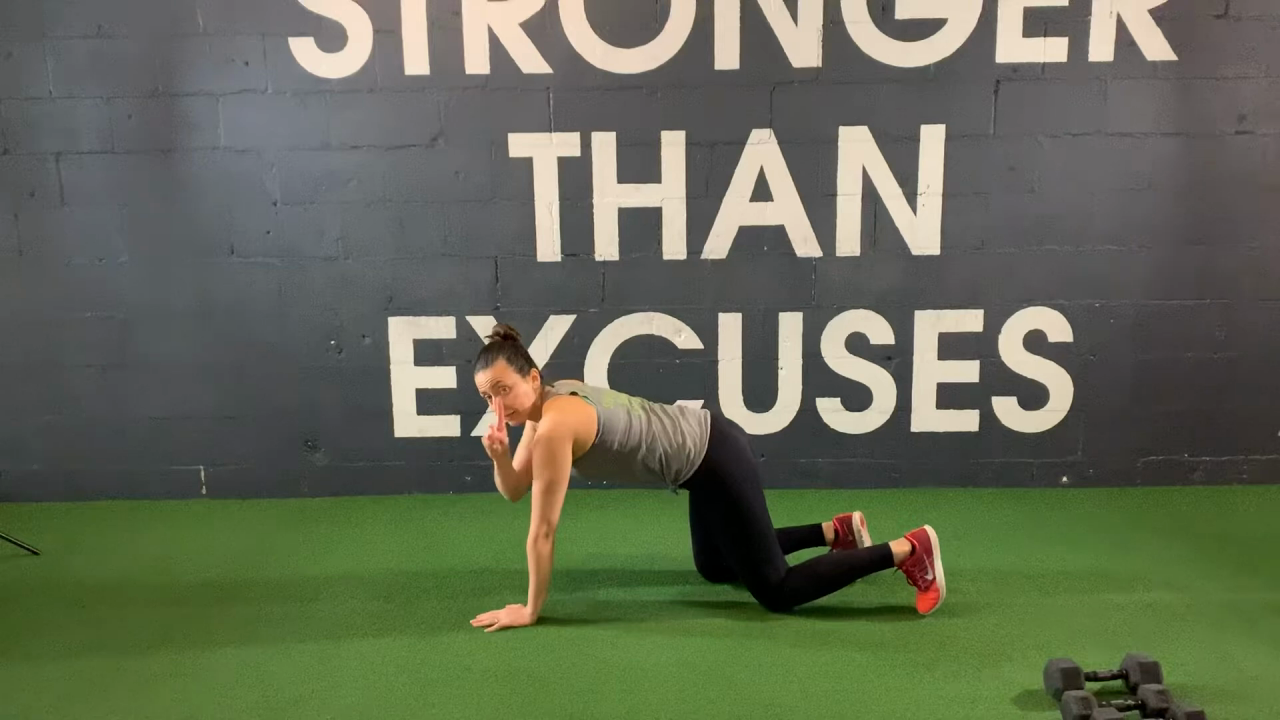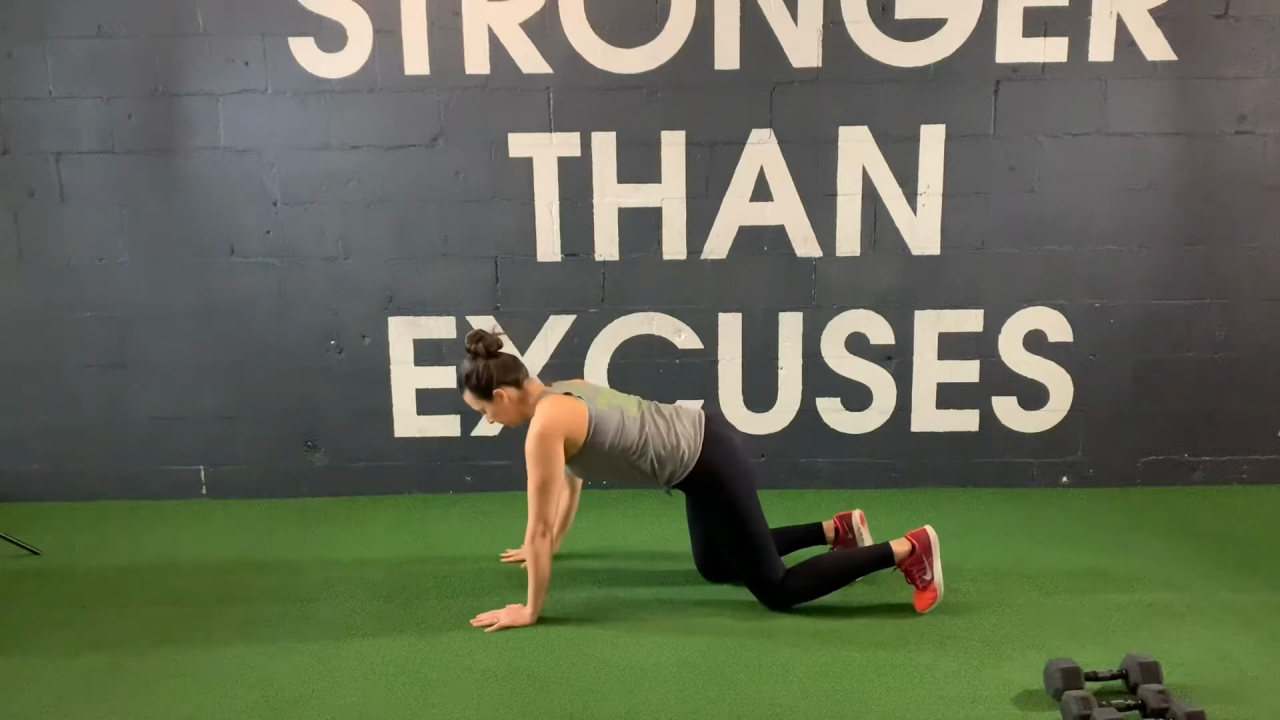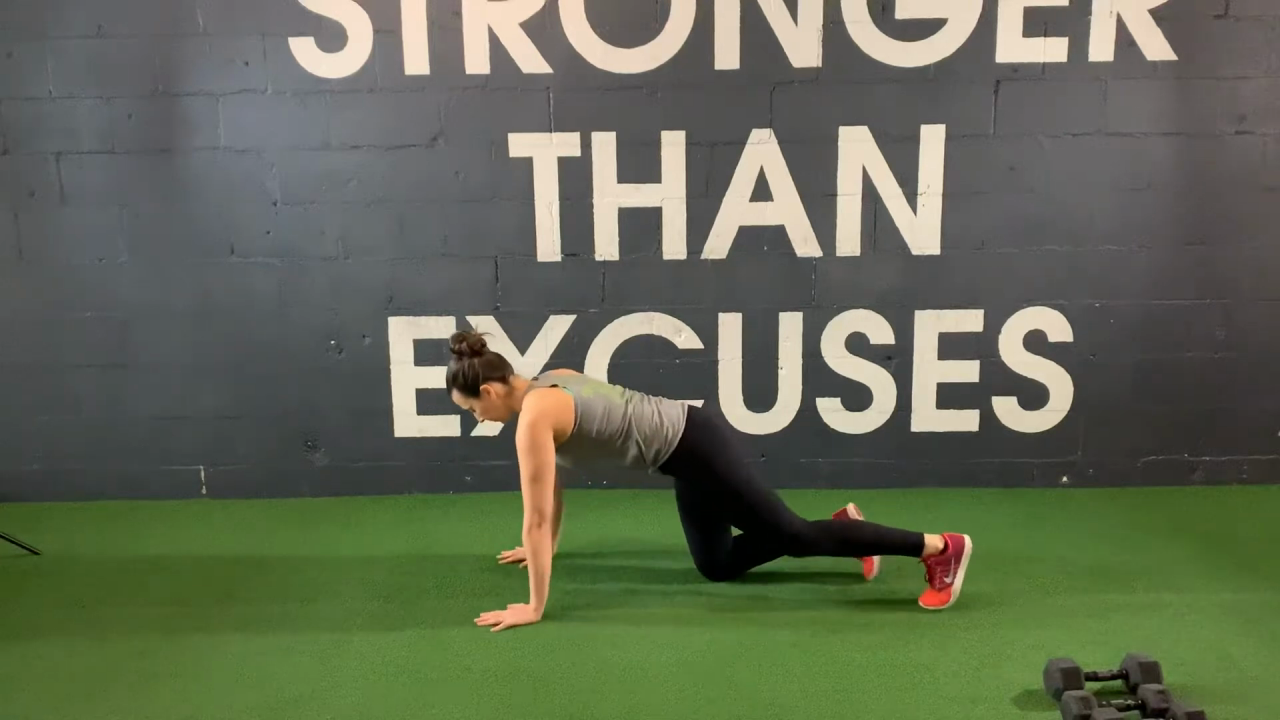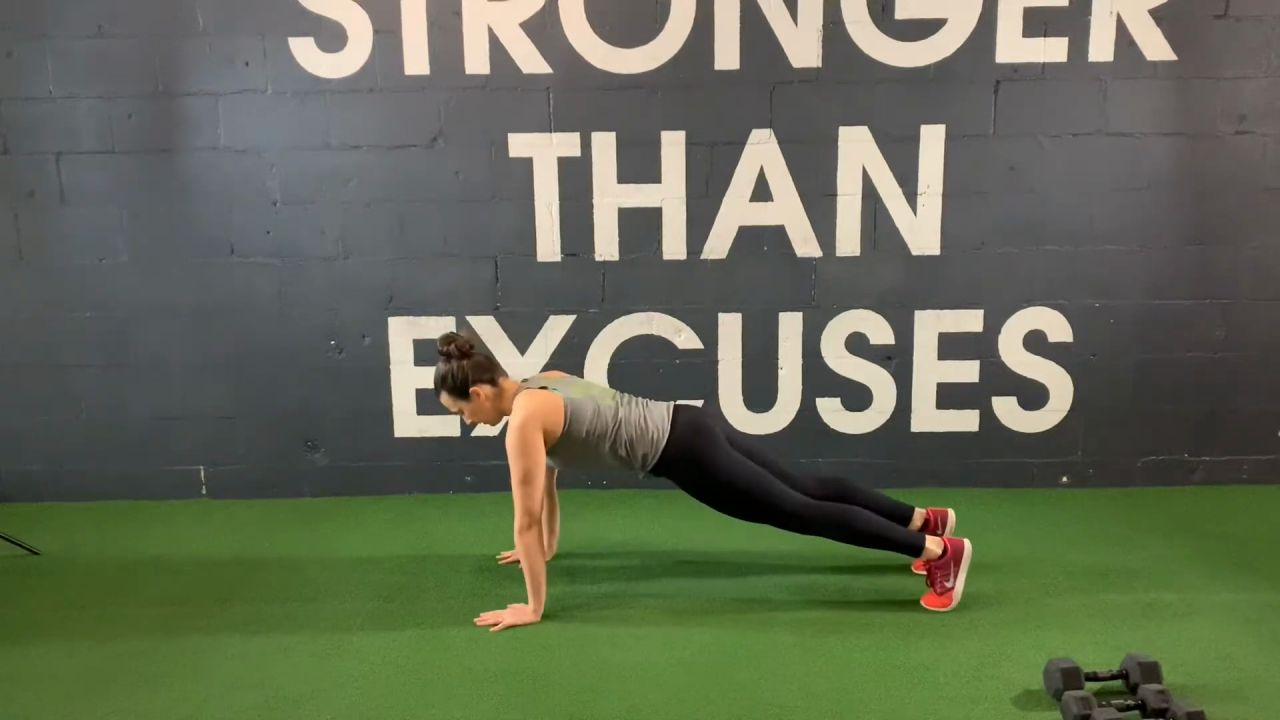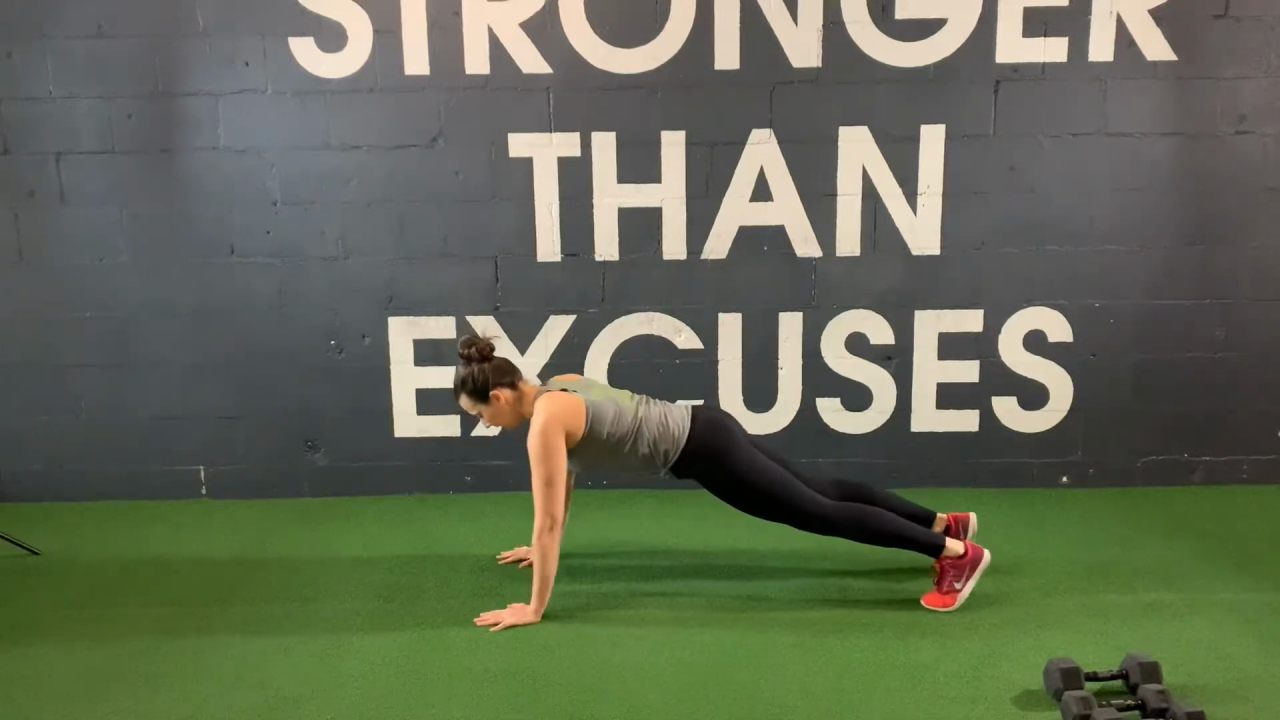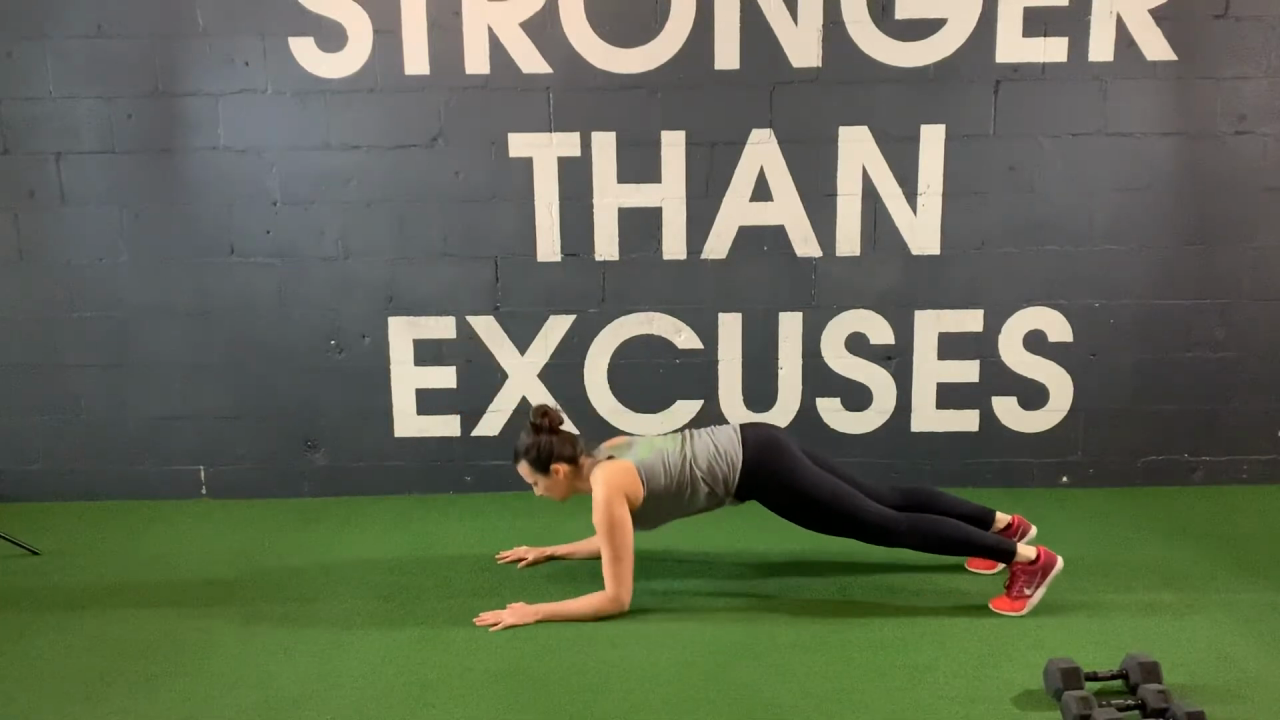
dt=0.5s
person 1, frame 1
left shoulder: (554, 426)
right shoulder: (552, 399)
left elbow: (542, 530)
right elbow: (515, 490)
left wrist: (530, 610)
right wrist: (497, 457)
left hip: (714, 460)
right hip: (709, 442)
left knee: (776, 592)
right knee: (715, 567)
left ankle: (909, 549)
right ankle: (837, 531)
person 1, frame 2
left shoulder: (544, 424)
right shoulder: (561, 393)
left elbow: (538, 526)
right elbow: (571, 480)
left wrist: (531, 609)
right wrist: (546, 548)
left hip: (707, 464)
right hip: (705, 441)
left knee: (775, 590)
right knee: (716, 567)
left ankle: (908, 549)
right ankle: (838, 529)
person 1, frame 3
left shoulder: (532, 418)
right shoulder: (548, 383)
left elbow: (535, 518)
right elbow: (556, 477)
left wrist: (535, 607)
right wrist: (545, 547)
left hip: (694, 447)
right hip: (690, 437)
left knee: (792, 534)
right knee: (717, 564)
left ankle: (941, 547)
right ankle: (842, 529)
person 1, frame 4
left shoulder: (523, 419)
right shoulder: (540, 384)
left elbow: (526, 520)
right elbow: (549, 477)
left wrist: (534, 607)
right wrist: (547, 547)
left hip: (683, 450)
right hip: (686, 425)
left knee: (799, 511)
right knee: (802, 487)
left ankle: (939, 549)
right ankle: (925, 518)
person 1, frame 5
left shoulder: (545, 423)
right shoulder: (555, 389)
left elbow: (548, 524)
right elbow: (566, 483)
left wrist: (535, 608)
right wrist: (541, 550)
left hip: (702, 449)
right hip: (702, 428)
left knee: (817, 513)
right knee: (819, 490)
left ankle: (958, 553)
right ankle: (946, 522)
person 1, frame 6
left shoulder: (606, 489)
right shoulder: (603, 453)
left elbow: (617, 597)
right elbow: (613, 541)
left wrist: (535, 613)
right wrist: (549, 551)
left hip: (757, 468)
right hip: (756, 444)
left knee: (882, 525)
right knee: (882, 498)
left ankle: (1028, 557)
right ankle: (1004, 523)
